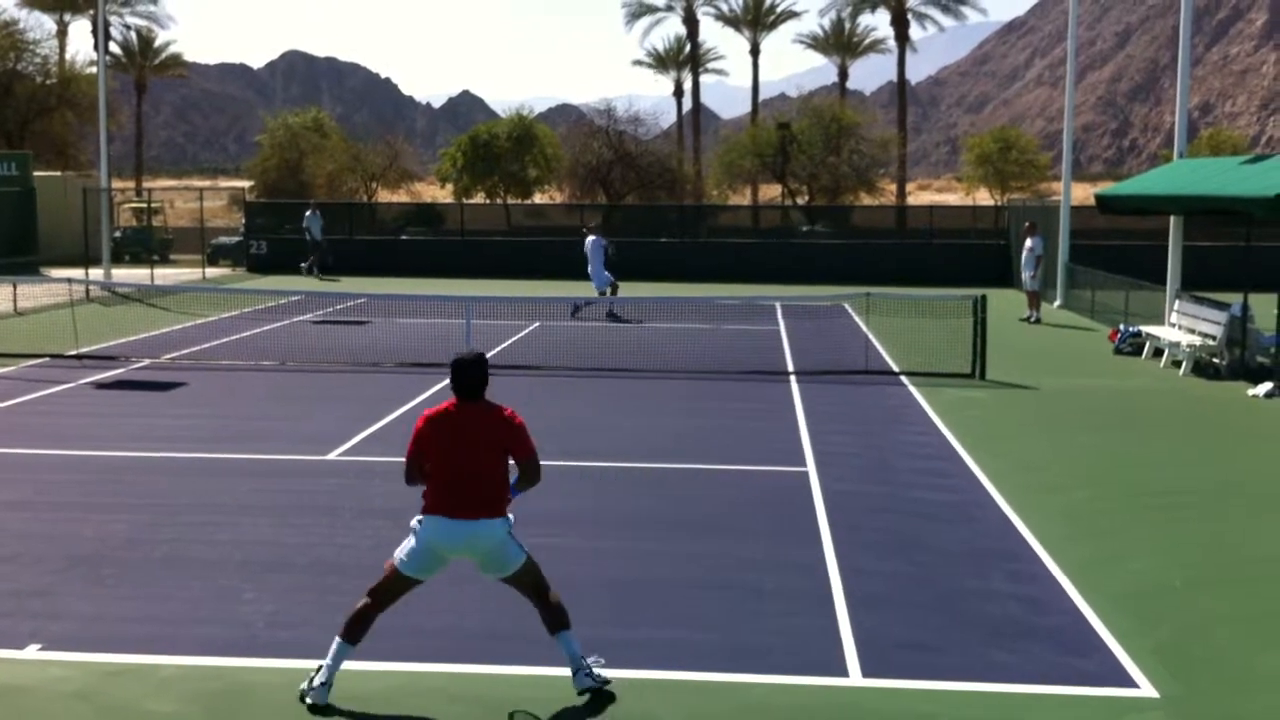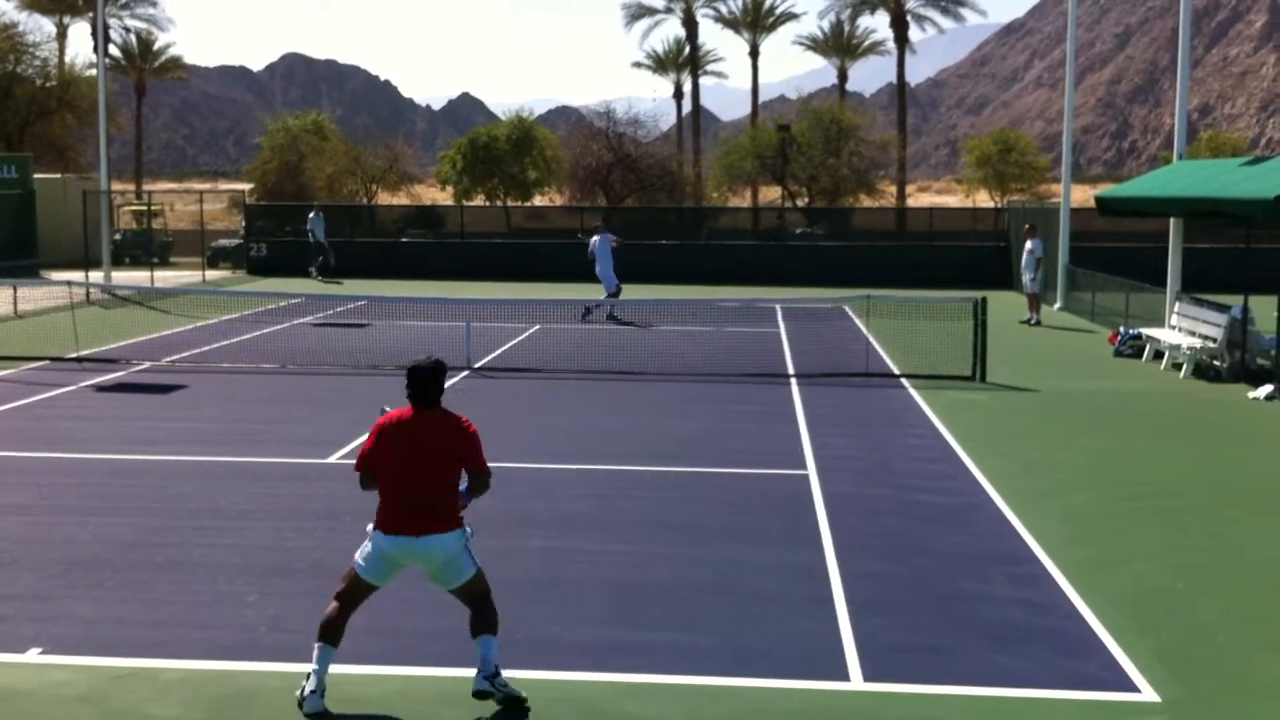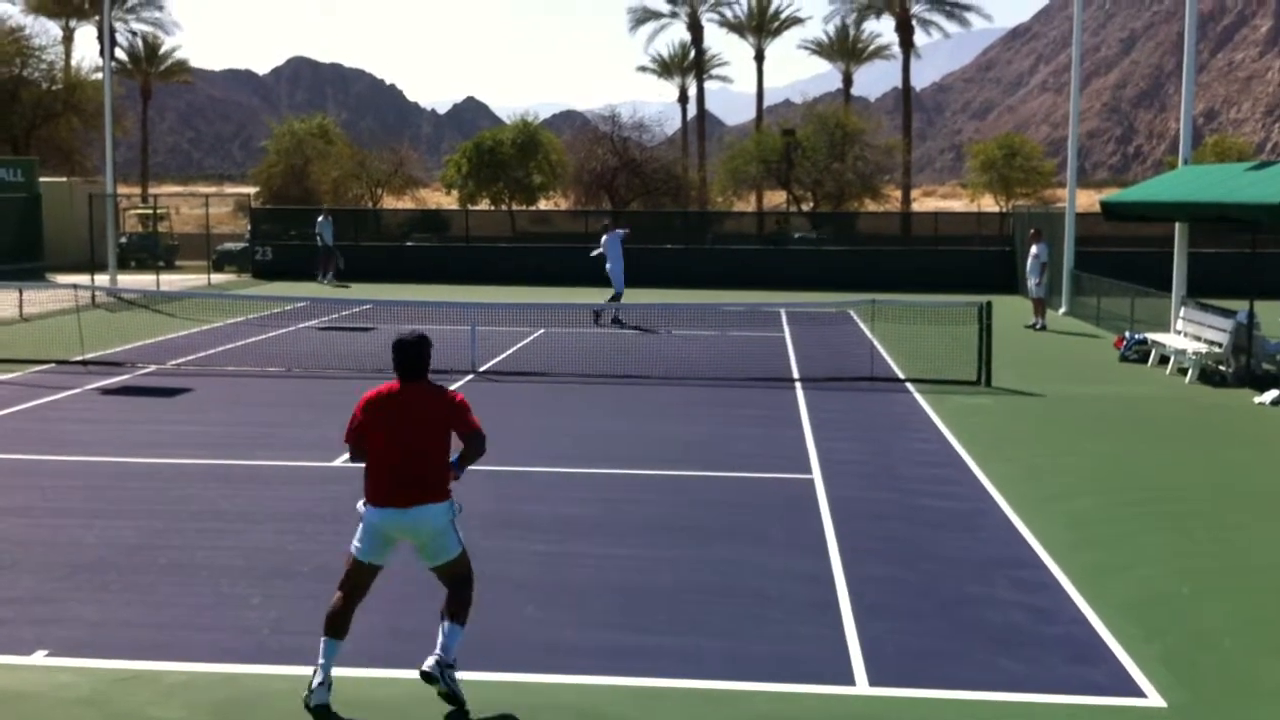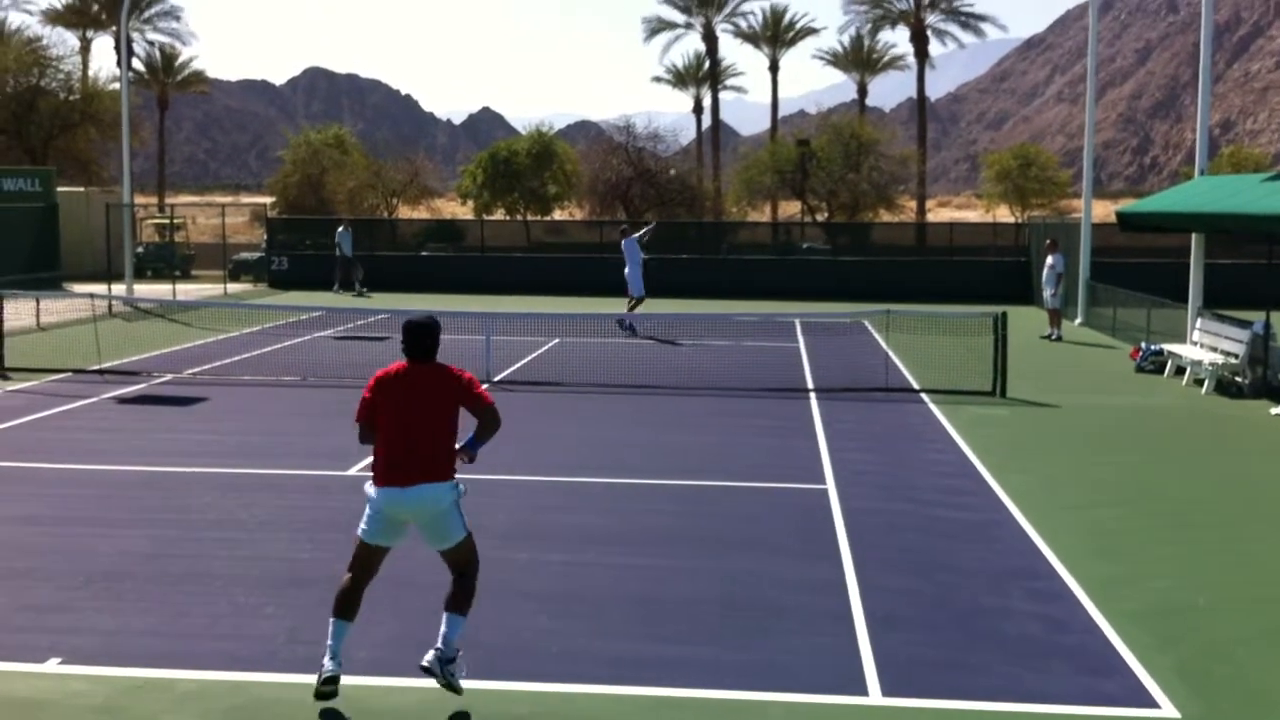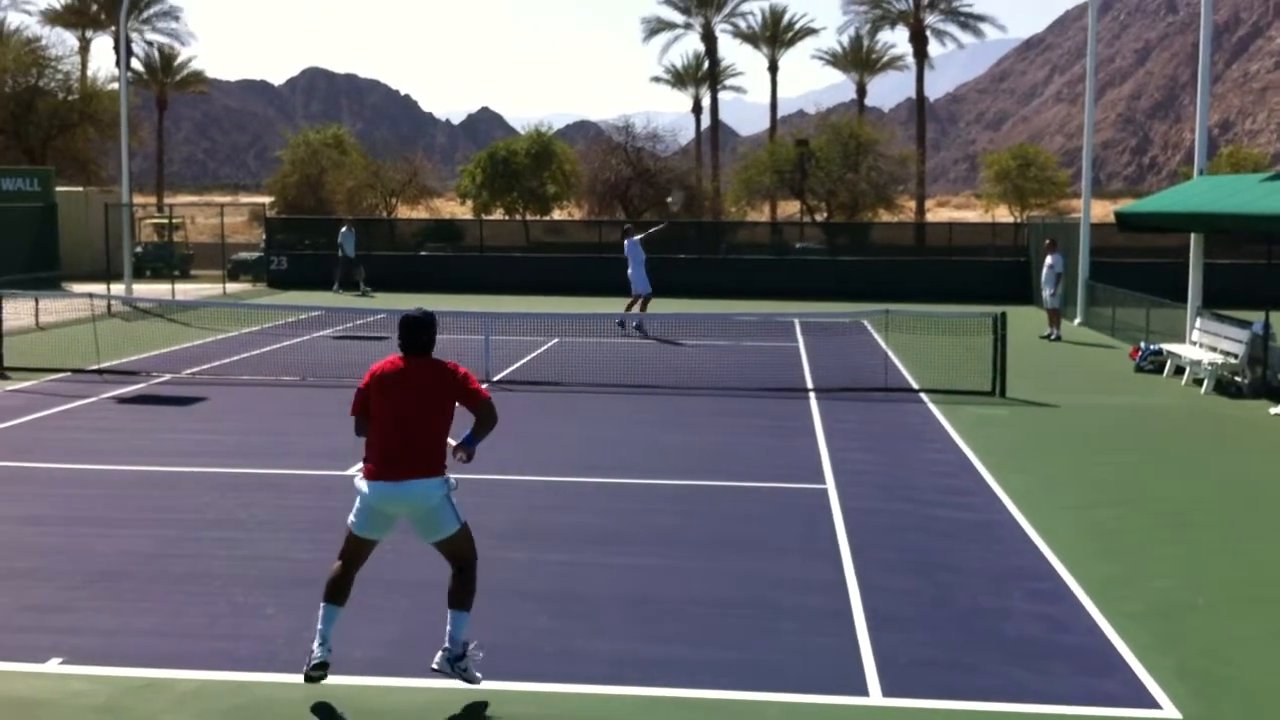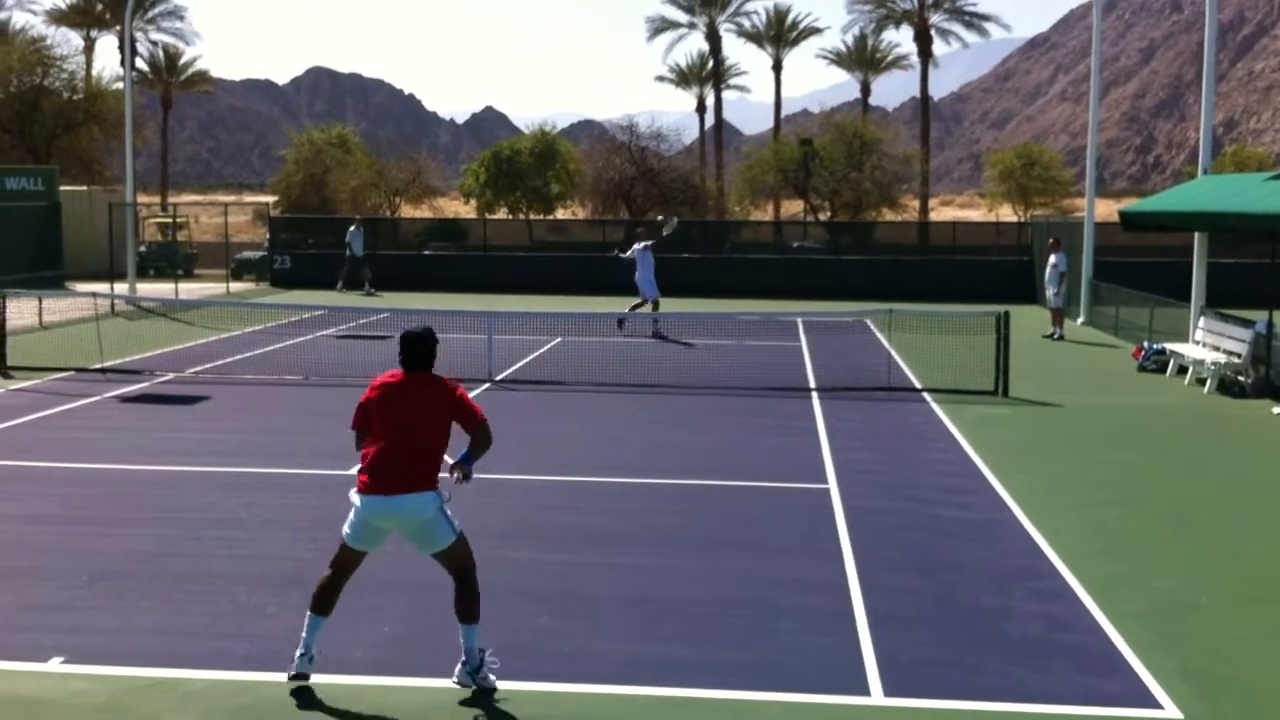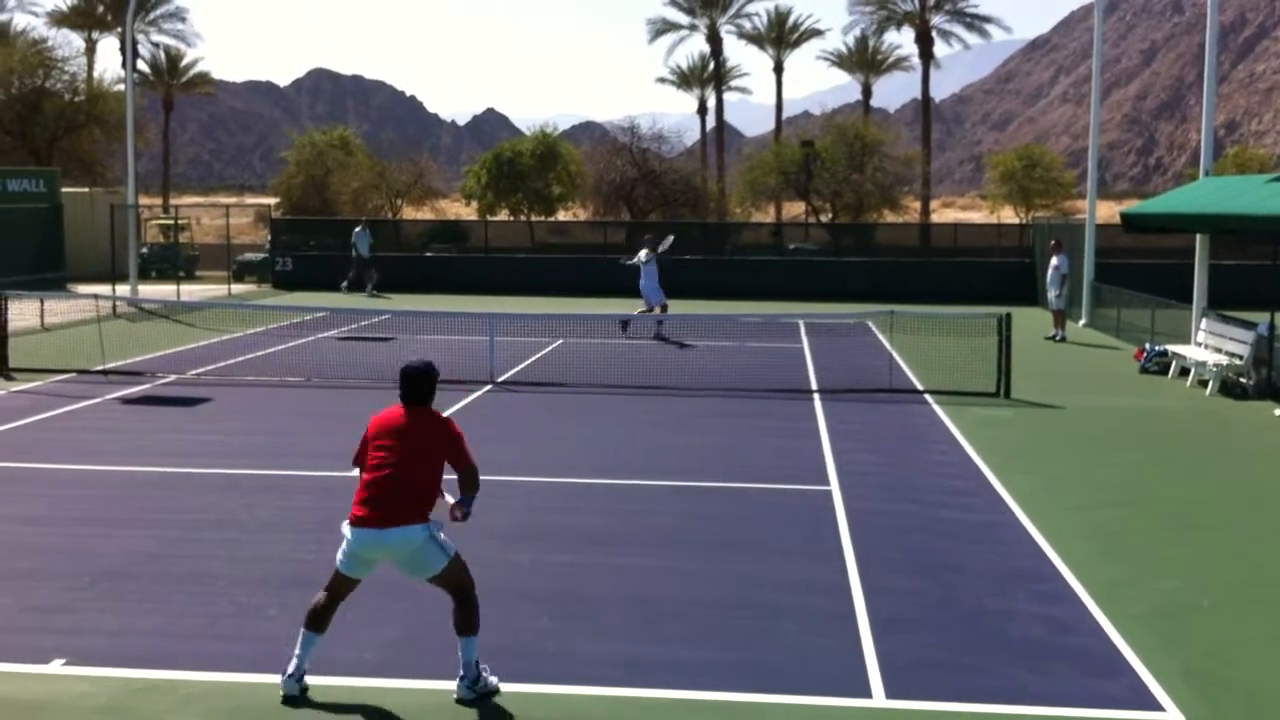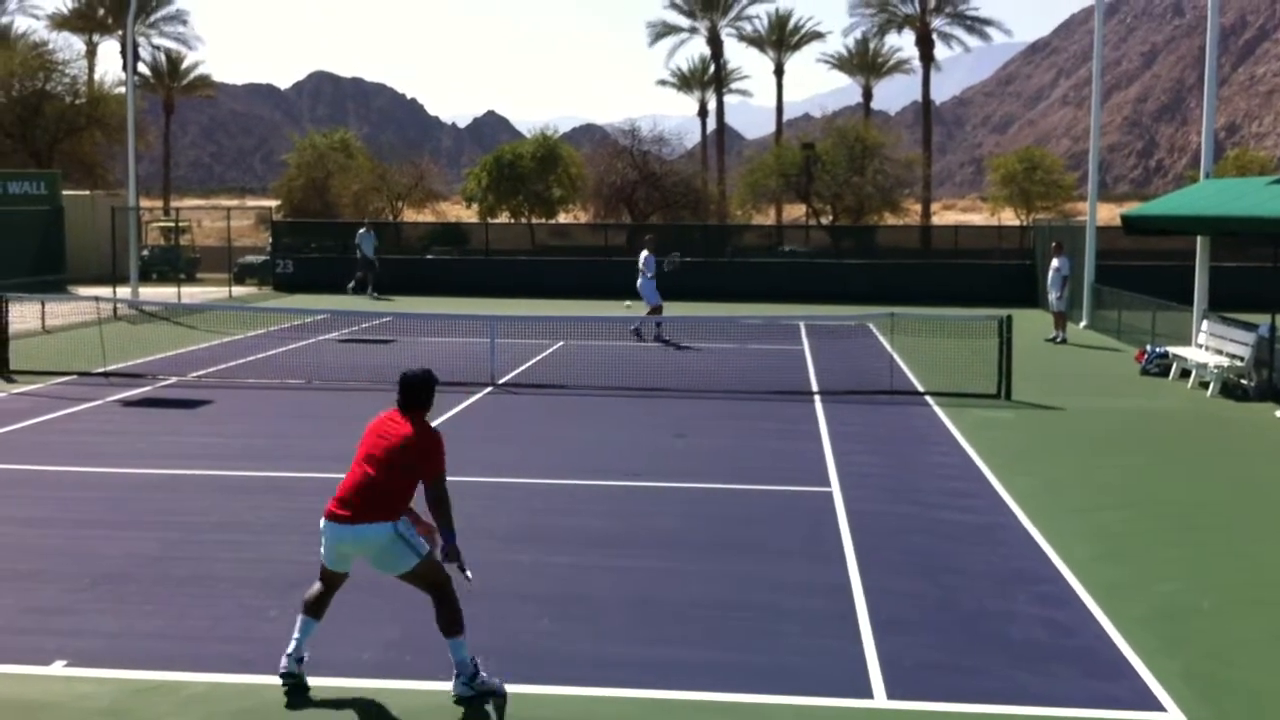
dt=0.1s
person 1, frame 1
left shoulder: (430, 419)
right shoulder: (506, 420)
left elbow: (412, 476)
right elbow: (533, 474)
right wrist: (511, 490)
left hip: (437, 527)
right hip: (489, 527)
left knee: (377, 596)
right knee: (540, 592)
left ankle: (324, 680)
right ankle: (581, 671)
person 1, frame 2
left shoulder: (385, 425)
right shoulder: (460, 428)
left elbow: (365, 481)
right elbow: (481, 483)
right wrist: (463, 496)
left hip: (390, 538)
right hip: (443, 539)
left knee: (344, 601)
right knee: (481, 600)
left ankle: (315, 688)
right ankle: (488, 674)
person 1, frame 3
left shoulder: (373, 400)
right shoulder: (449, 400)
left elbow: (356, 453)
right elbow: (478, 444)
right wrist: (457, 465)
left hip: (381, 511)
right hip: (432, 512)
left knee: (348, 593)
right knee: (460, 583)
left ankle: (322, 680)
right ankle: (442, 661)
person 1, frame 4
left shoulder: (382, 380)
right shoulder: (455, 380)
left elbow: (365, 436)
right elbow: (492, 419)
right wrist: (470, 447)
left hip: (387, 492)
right hip: (435, 492)
left knee: (358, 574)
right knee: (465, 570)
left ankle: (332, 663)
right ankle: (442, 654)
person 1, frame 5
left shoulder: (378, 373)
right shoulder: (451, 374)
left elbow: (361, 428)
right elbow: (489, 415)
right wrist: (469, 443)
left hip: (378, 486)
right hip: (426, 487)
left knee: (347, 562)
right knee: (464, 561)
left ankle: (321, 648)
right ankle: (454, 653)
person 1, frame 6
left shoulder: (378, 387)
right shoulder: (448, 390)
left elbow: (361, 435)
right elbow: (484, 437)
right wrist: (465, 462)
left hip: (371, 499)
right hip: (419, 502)
left knee: (338, 571)
right knee: (464, 571)
left ankle: (303, 656)
right ankle: (472, 664)
person 1, frame 7
left shoulder: (378, 422)
right shoulder: (444, 428)
right elbow: (470, 477)
right wrist: (465, 504)
left hip: (363, 529)
right hip: (410, 532)
left knee: (333, 593)
right knee: (464, 589)
left ankle: (295, 672)
right ankle: (471, 677)
person 1, frame 8
left shoulder: (378, 423)
right shoulder: (426, 436)
right elbow: (436, 495)
left wrist: (412, 518)
right wrist: (448, 540)
left hip: (336, 523)
right hip: (375, 529)
left knee: (327, 583)
right knee: (442, 589)
left ankle: (292, 659)
right ankle: (467, 676)
